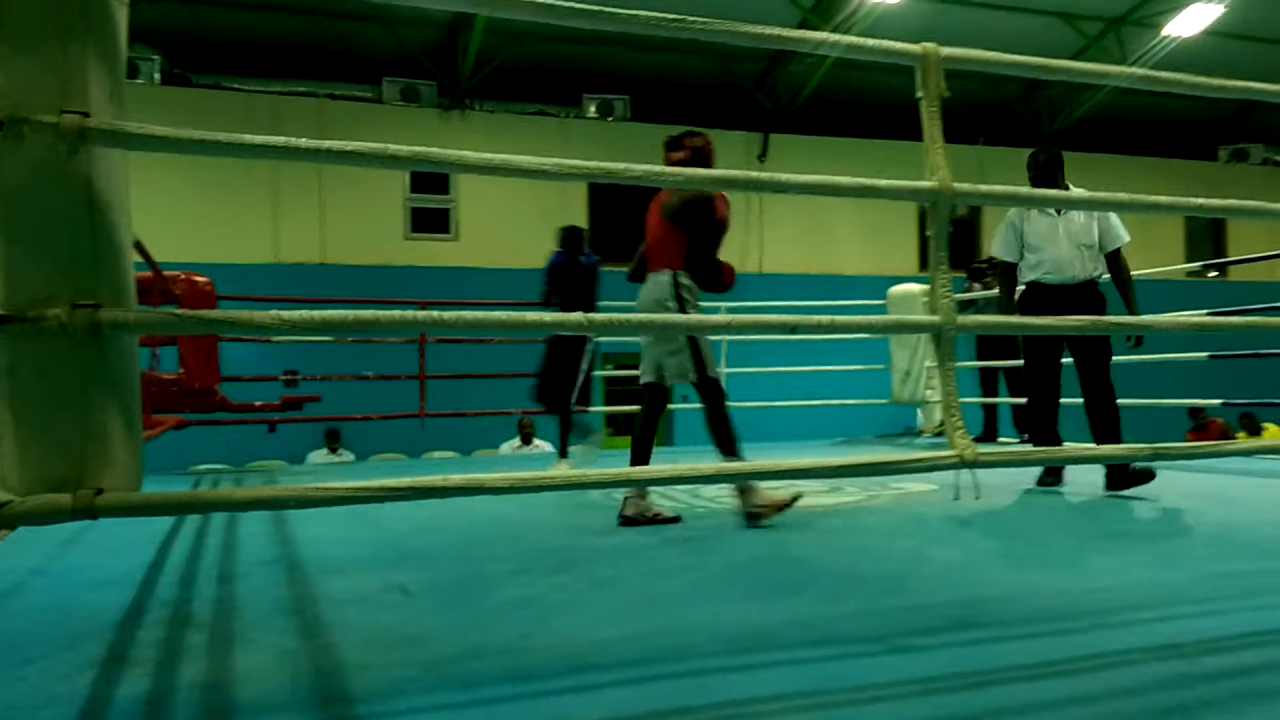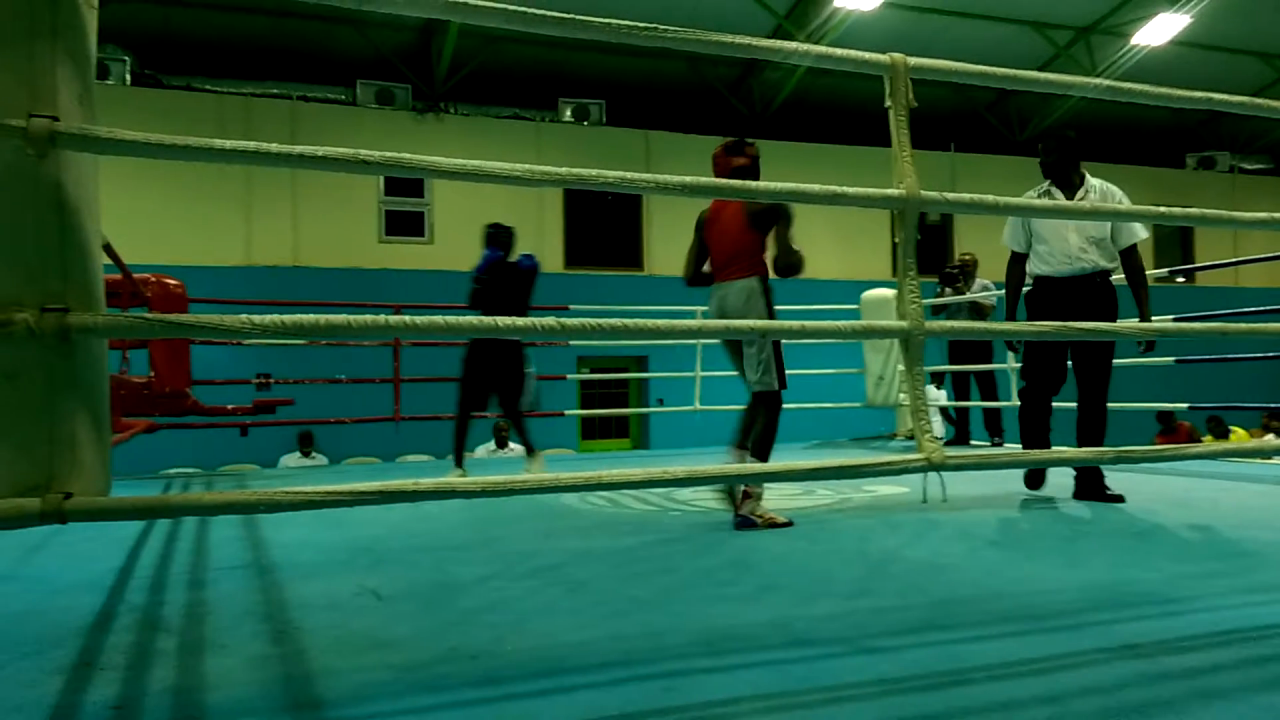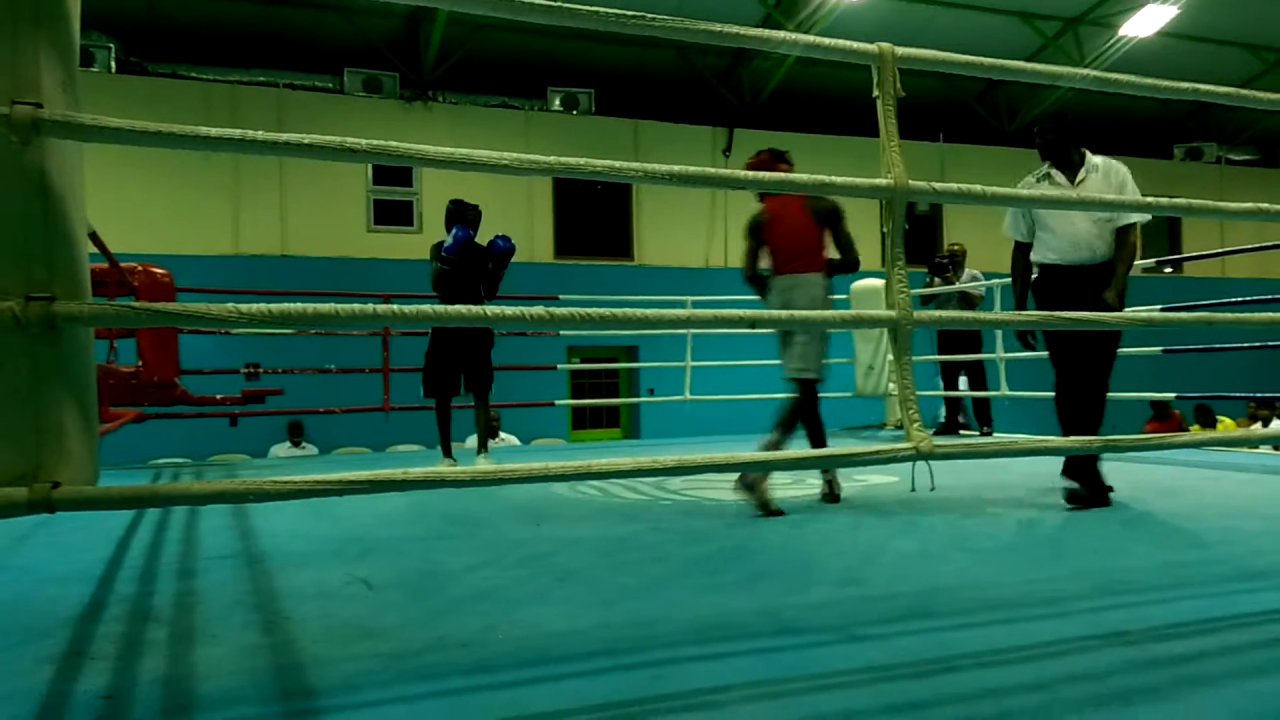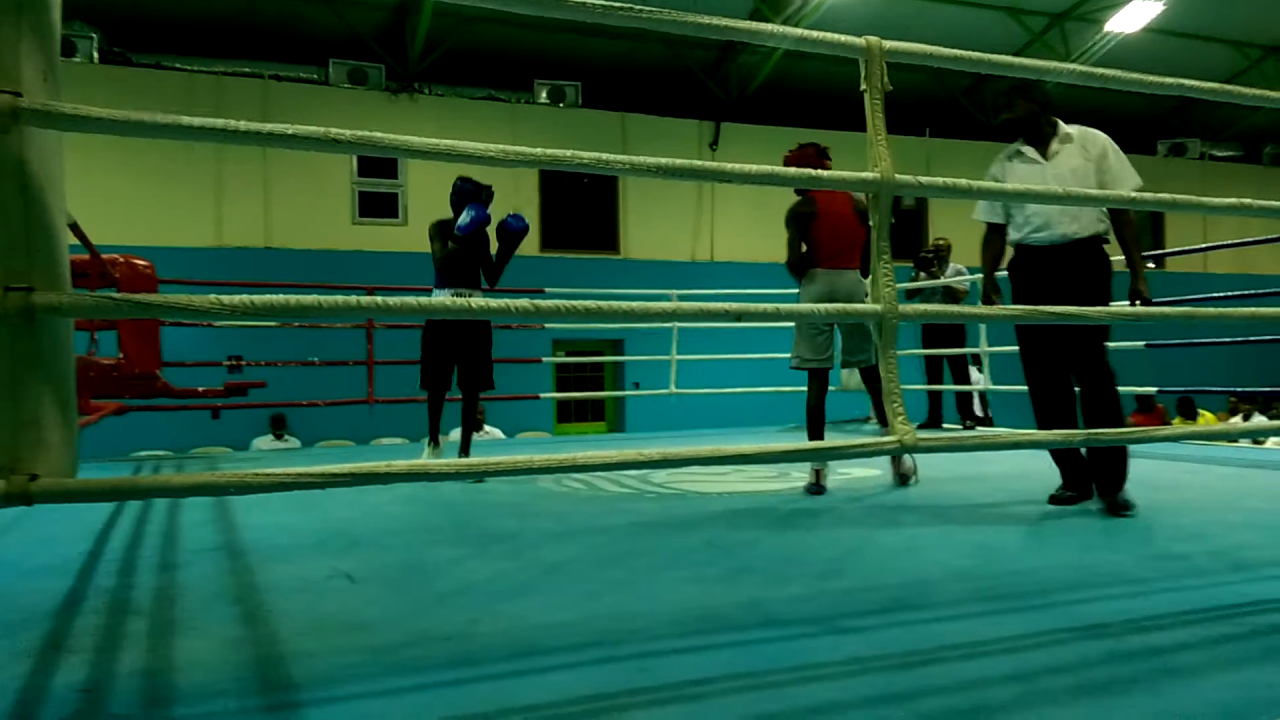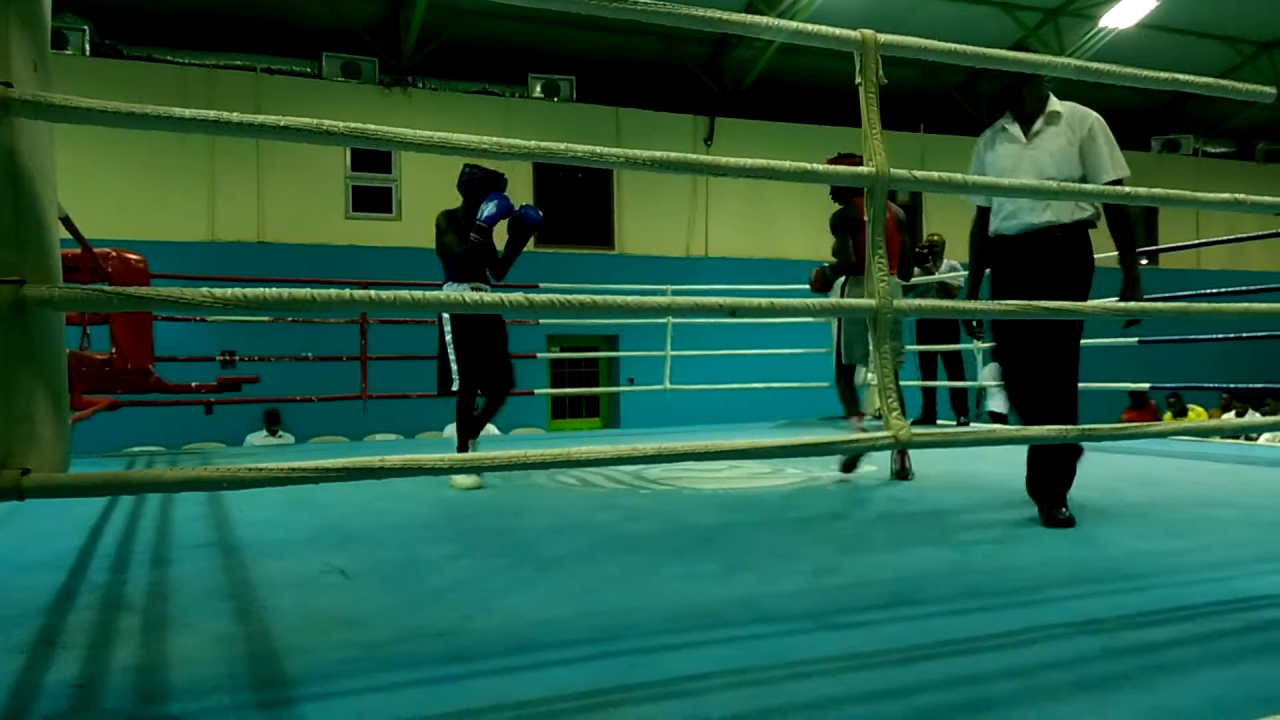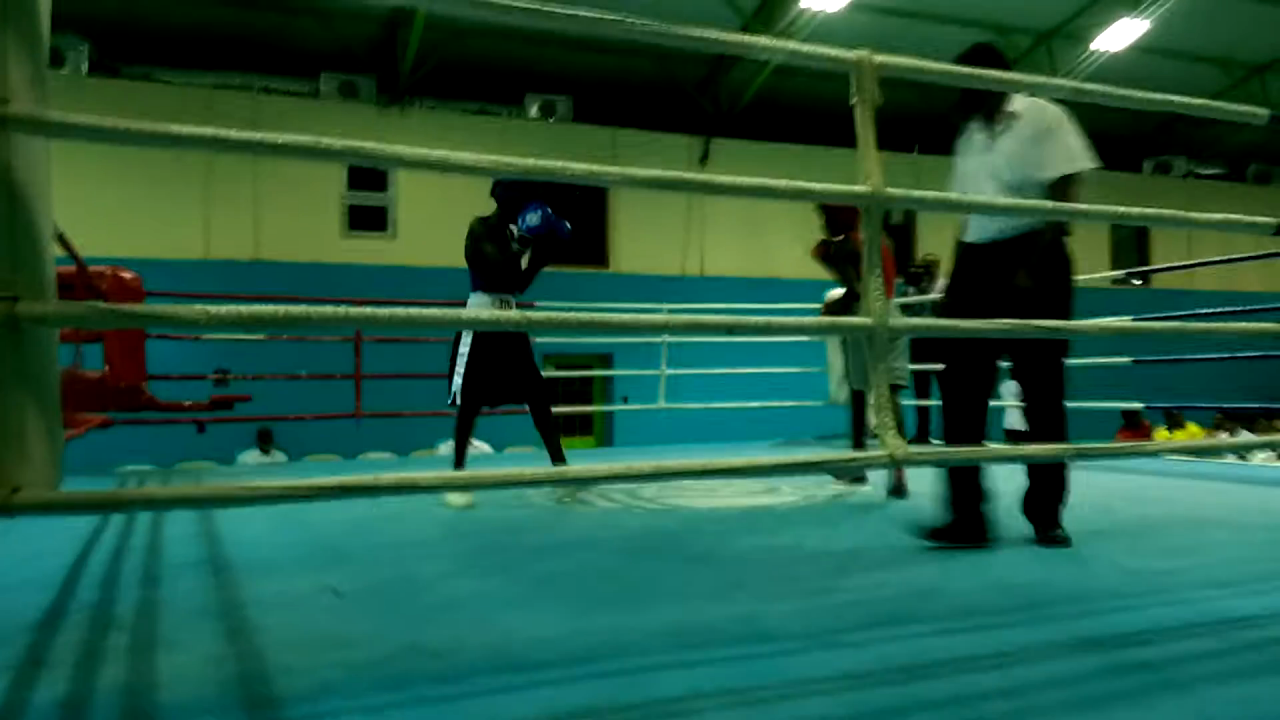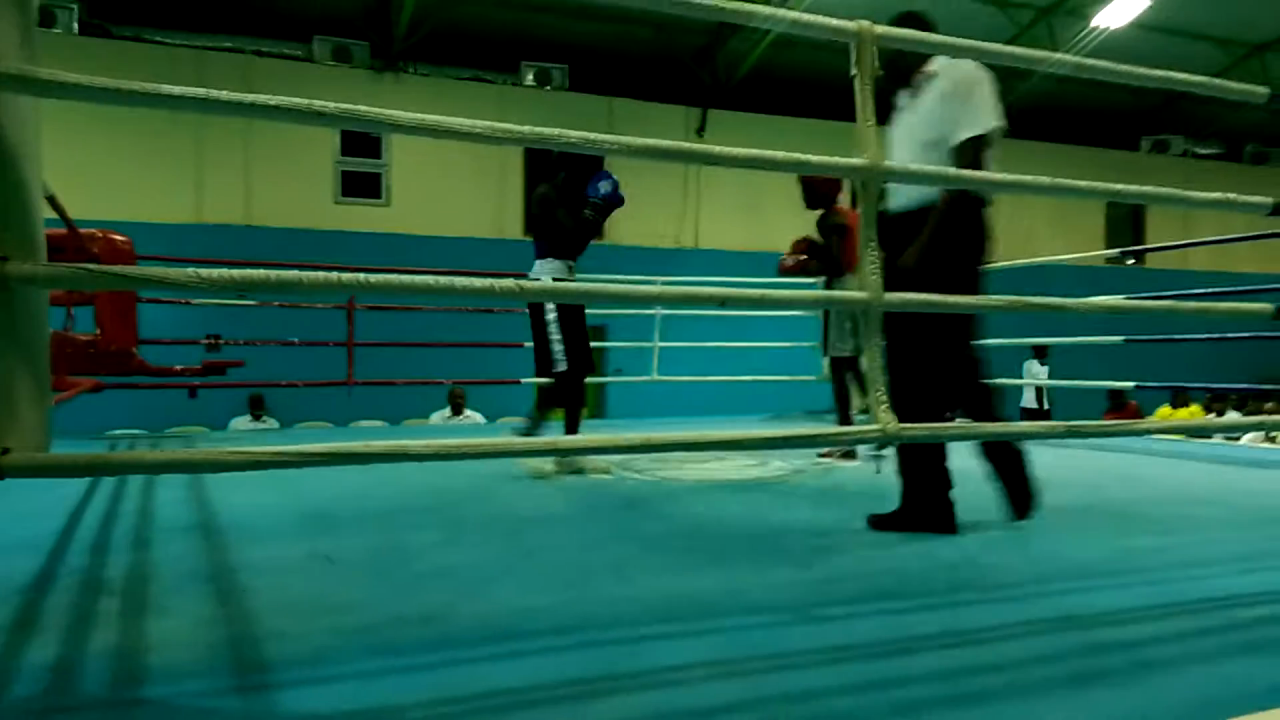
dt=0.4s
person 1, frame 1
left shoulder: (1094, 207)
right shoulder: (1020, 215)
left elbow: (1115, 260)
right elbow: (1008, 271)
left wrist: (1133, 311)
left hip: (1086, 299)
right hip: (1041, 303)
left knee: (1098, 385)
right knee: (1042, 390)
left ankle: (1117, 468)
right ankle: (1051, 464)
person 1, frame 2
left shoulder: (1109, 196)
right shoulder: (1030, 204)
left elbow: (1130, 258)
right elbow: (1018, 261)
left wrist: (1145, 315)
right wrist: (1009, 317)
left hip: (1096, 296)
right hip: (1047, 297)
left knee: (1093, 390)
right knee: (1039, 383)
left ankle: (1088, 478)
person 1, frame 3
left shoulder: (1113, 173)
right shoulder: (1031, 187)
left elbow: (1128, 235)
right elbow: (1022, 250)
left wrist: (1115, 288)
right wrist: (1020, 309)
left hip: (1103, 284)
right hip: (1057, 285)
left knee: (1095, 382)
right knee: (1072, 378)
left ankle: (1078, 461)
right ankle: (1087, 477)
person 1, frame 4
left shoulder: (1092, 144)
right shoulder: (1004, 165)
left elbow: (1121, 211)
right elbow: (995, 231)
left wrist: (1136, 274)
right wrist: (988, 278)
left hip: (1084, 262)
right hip: (1031, 269)
left knee: (1091, 366)
right knee: (1044, 377)
left ankle: (1109, 475)
right ankle: (1074, 475)
person 1, frame 5
left shoulder: (1080, 123)
right shoulder: (990, 141)
left elbow: (1113, 198)
right elbow: (983, 216)
left wrist: (1130, 273)
right wrist: (972, 284)
left hip: (1062, 252)
right hip: (1007, 259)
left knee: (1053, 371)
right knee: (1016, 372)
left ankle: (1051, 487)
right ankle: (1061, 452)
person 1, frame 6
left shoulder: (1044, 118)
right shoulder: (968, 139)
left elbow: (1061, 198)
left wrist: (1031, 269)
right wrist: (954, 285)
left hip: (1036, 263)
right hip: (981, 267)
left knee: (1040, 392)
right knee: (963, 386)
left ankle: (1046, 510)
right ankle: (967, 511)
person 1, frame 7
left shoulder: (963, 77)
right shoulder: (902, 101)
left elbow: (967, 167)
left wrist: (922, 242)
right wrist: (894, 249)
left hip: (946, 232)
right hip: (906, 235)
left knee: (949, 365)
right knee: (909, 365)
left ankle: (1009, 464)
right ankle: (925, 499)
person 2, frame 1
left shoulder: (663, 201)
right shoulder: (695, 197)
left elbow: (636, 271)
right elbow: (698, 258)
right wrist: (719, 223)
left hip: (653, 295)
right hip: (674, 295)
left knee: (656, 399)
right knee: (713, 394)
left ankle: (636, 500)
right ankle: (750, 496)
person 2, frame 2
left shoulder: (707, 214)
right shoulder: (768, 205)
left elbow: (692, 277)
right elbow: (790, 262)
right wrist: (792, 265)
left hip: (719, 302)
right hip: (750, 297)
left knee: (760, 394)
right knee: (770, 399)
right ankle: (747, 503)
person 2, frame 3
left shoulder: (760, 218)
right shoulder: (824, 205)
left elbow: (750, 275)
right elbow: (851, 263)
left hip: (779, 295)
right hip: (812, 292)
left knee: (805, 389)
right knee: (807, 388)
left ankle: (827, 478)
right ankle: (757, 470)
person 2, frame 4
left shoulder: (800, 209)
right shoulder: (859, 205)
left elbow: (795, 264)
right elbow: (866, 264)
left hip: (816, 290)
right hip: (851, 287)
left knee: (817, 380)
right knee: (873, 375)
left ankle: (818, 468)
right ankle: (898, 457)
person 2, frame 5
left shoulder: (844, 216)
right shoulder: (896, 213)
left elbow: (849, 261)
right elbow: (906, 270)
left wrist: (827, 273)
left hip: (860, 291)
right hip: (891, 290)
left knee: (845, 371)
right knee: (889, 374)
left ankle: (858, 426)
right ankle: (901, 454)
person 2, frame 6
left shoulder: (844, 247)
right shoulder: (884, 241)
left elbow: (854, 293)
left wrist: (832, 309)
right hip: (890, 317)
left knee: (859, 394)
right knee: (890, 394)
right ankle: (897, 468)
person 2, frame 7
left shoulder: (829, 219)
right shoulder: (853, 216)
left elbow: (837, 266)
left wrist: (803, 267)
right wrist: (817, 252)
left hip: (842, 291)
right hip: (860, 288)
left knee: (839, 364)
right knee: (852, 362)
person 3, frame 1
left shoulder: (588, 270)
right shoulder: (559, 268)
left elbow: (589, 308)
right elbow: (546, 303)
left wrist: (586, 279)
right wrist: (551, 280)
left hip: (580, 336)
right hip: (560, 335)
left knee: (564, 400)
right knee: (544, 396)
left ankle: (563, 455)
right ankle: (587, 434)
person 3, frame 2
left shoulder: (517, 271)
right shoulder: (482, 269)
left elbow: (522, 312)
right elbow: (472, 304)
left wrist: (527, 286)
right wrist: (481, 278)
left hip: (509, 341)
right hip: (483, 339)
left knee: (512, 407)
right knee: (465, 405)
left ankle: (532, 455)
right ankle: (458, 466)
person 3, frame 3
left shoulder: (481, 252)
right shoulder: (439, 249)
left elbow: (489, 294)
right elbow: (436, 286)
left wrist: (499, 267)
right wrist: (449, 256)
left hip: (476, 323)
right hip: (446, 323)
left knee: (480, 388)
right knee: (442, 394)
left ankle: (483, 454)
right ankle: (447, 455)
person 3, frame 4
left shoulder: (480, 234)
right shoulder: (439, 228)
left elbow: (492, 279)
right elbow: (441, 264)
left wrist: (507, 247)
right wrist: (460, 236)
left knee: (472, 385)
right knee: (436, 383)
left ankle: (463, 456)
right ankle: (432, 441)
person 3, frame 5
left shoulder: (485, 223)
right shoulder: (448, 219)
left elbow: (499, 273)
right elbow: (459, 257)
left wrist: (517, 242)
right wrist: (481, 228)
left knee: (501, 385)
right knee: (466, 386)
left ankle: (469, 440)
person 3, frame 6
left shoulder: (510, 233)
right shoulder: (480, 228)
right elbow: (498, 268)
left wrist: (543, 252)
right wrist: (525, 239)
left knee: (538, 396)
right knee: (470, 403)
person 3, frame 7
left shoulder: (567, 197)
right shoulder: (546, 194)
right elbow: (571, 237)
left wrist: (600, 212)
right wrist: (594, 205)
left hip: (564, 284)
right hip: (549, 283)
left knee: (576, 370)
right knee: (567, 369)
right ankle: (528, 434)
person 4, frame 1
right shoulder: (978, 283)
right elbow: (962, 307)
left wrist: (993, 287)
right wrist: (971, 282)
left hip: (1007, 336)
right hip: (984, 338)
left knee: (1015, 384)
right knee: (988, 386)
left ankle: (1024, 429)
right ankle: (989, 430)
person 4, frame 2
left shoulder: (985, 285)
right shoulder: (949, 288)
left elbow: (987, 310)
right elbow: (935, 311)
left wrist: (965, 293)
right wrist: (943, 288)
left hip: (979, 341)
right hip: (956, 343)
left knee: (987, 389)
right knee: (959, 391)
left ankle: (996, 434)
right ankle: (961, 433)
person 4, frame 3
left shoulder: (974, 276)
right shoulder: (938, 278)
left elbow: (976, 300)
right elbow: (924, 301)
left wrist: (954, 283)
right wrist: (932, 277)
left hip: (968, 331)
right hip: (945, 332)
left knee: (976, 379)
right knee: (949, 380)
left ankle: (985, 423)
right ankle: (951, 422)
person 4, frame 4
left shoulder: (958, 270)
right shoulder: (923, 272)
left elbow: (960, 295)
right elbow: (909, 295)
left wrist: (939, 277)
right wrist: (918, 272)
left hip: (952, 326)
right hip: (929, 327)
left knee: (960, 373)
right knee: (933, 375)
left ankle: (968, 417)
right ankle: (934, 416)
person 4, frame 5
left shoulder: (952, 266)
right shoulder: (917, 268)
left elbow: (955, 291)
right elbow: (904, 290)
left wrist: (933, 273)
right wrist: (912, 267)
left hip: (946, 322)
right hip: (924, 323)
left knee: (954, 370)
right knee: (927, 371)
left ankle: (962, 413)
right ankle: (928, 413)
person 4, frame 6
left shoulder: (945, 286)
right shoulder: (911, 288)
right elbow: (900, 309)
left wrist: (927, 292)
right wrist: (906, 287)
left hip: (939, 340)
right hip: (918, 341)
right knee: (921, 389)
right ankle: (922, 431)
person 4, frame 7
left shoulder: (940, 262)
right shoulder: (914, 262)
left elbow: (946, 287)
right elbow: (900, 288)
left wrist: (924, 269)
left hip: (936, 317)
right hip: (914, 317)
left knee: (941, 362)
right knee: (915, 363)
left ankle: (948, 407)
right ankle: (915, 408)
